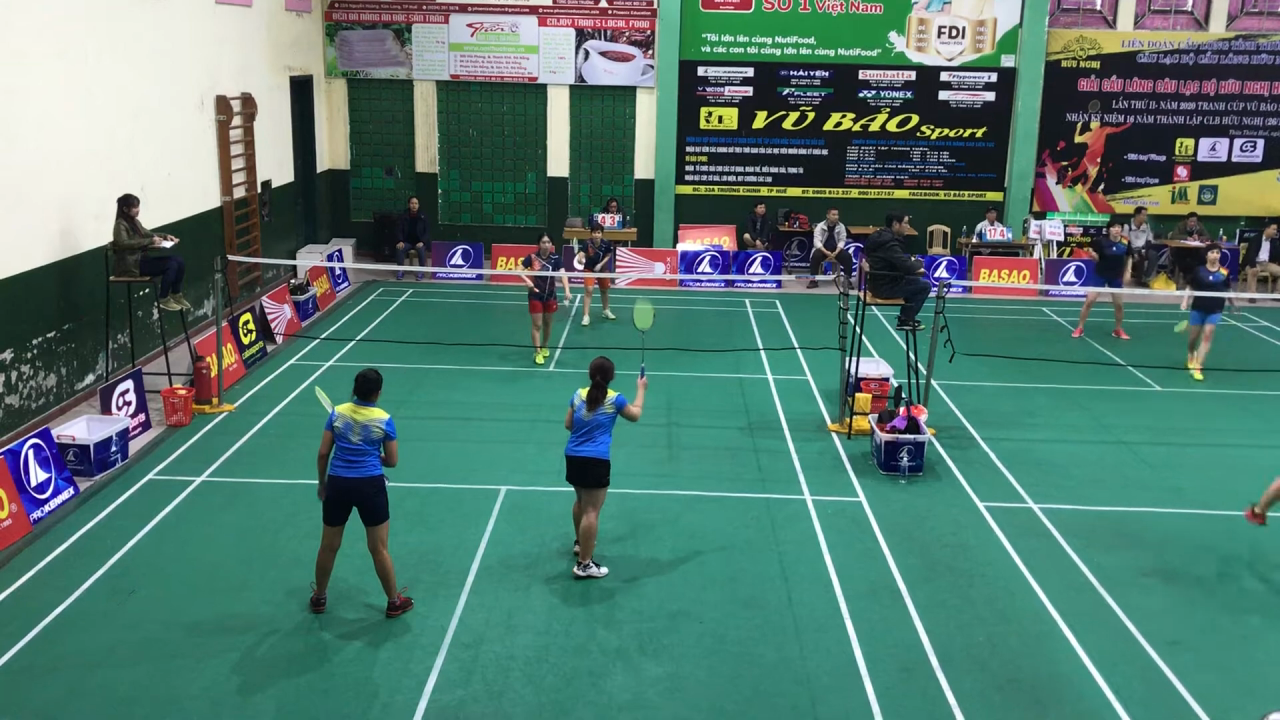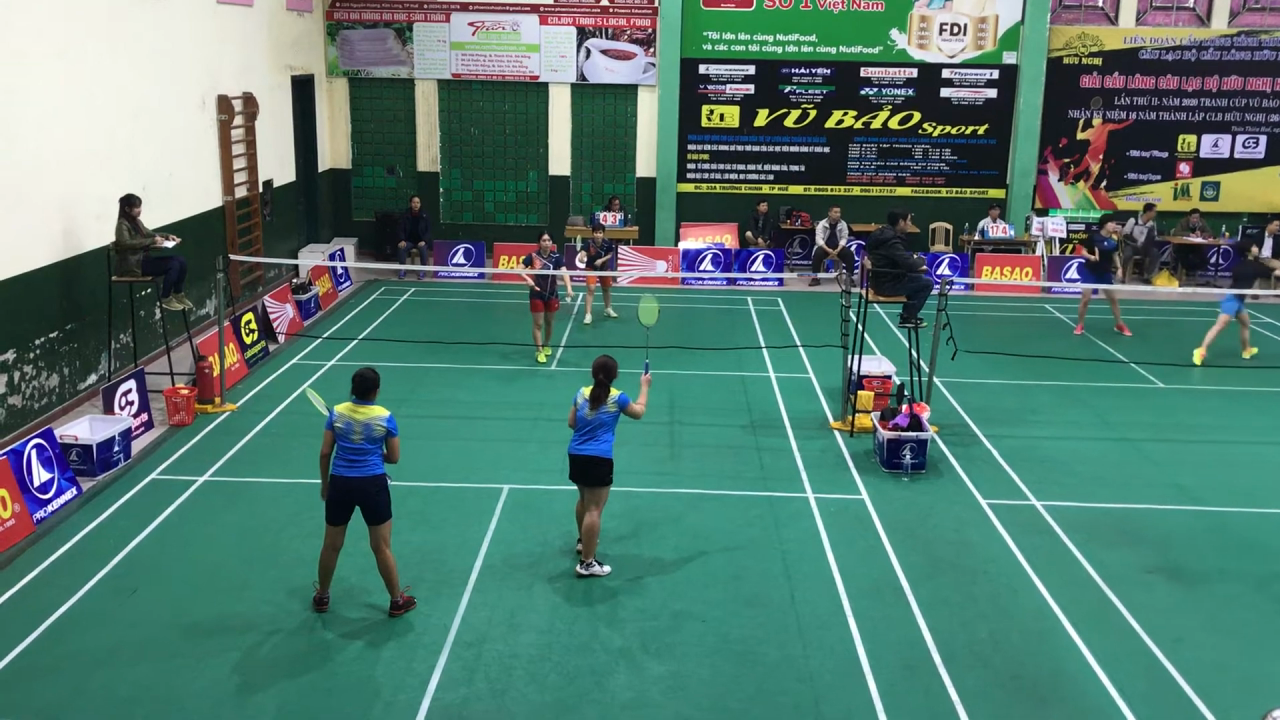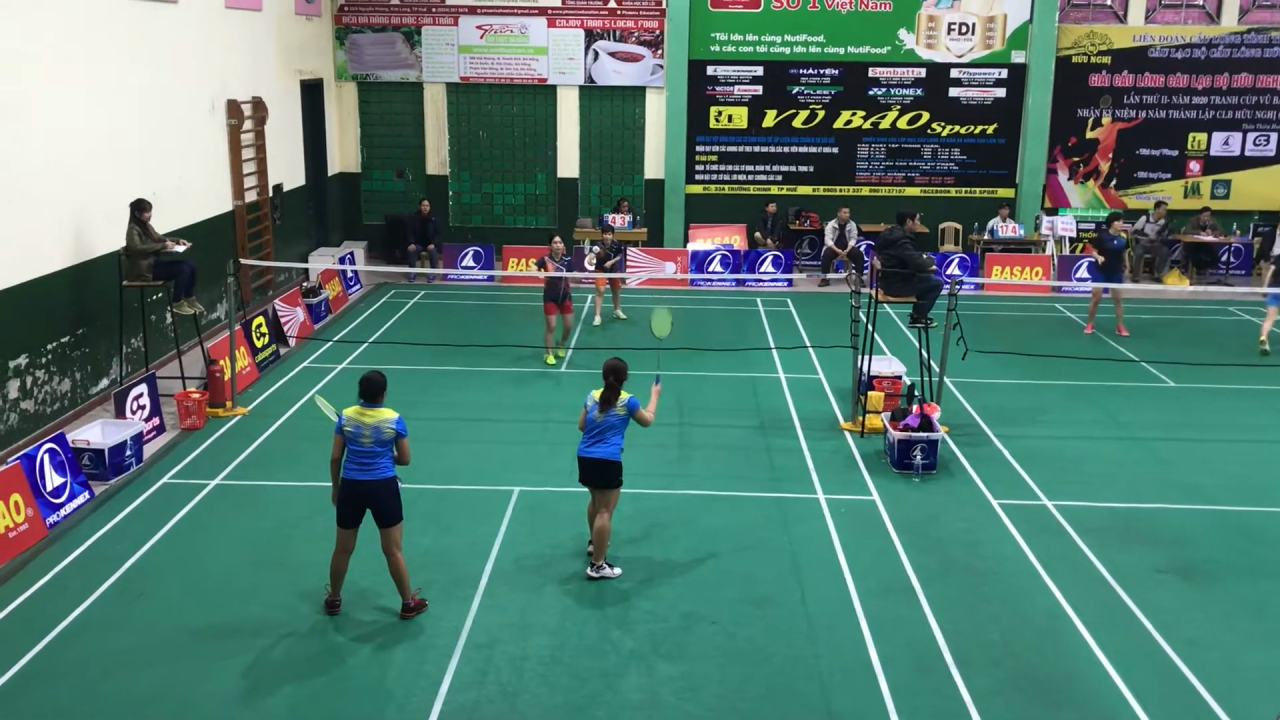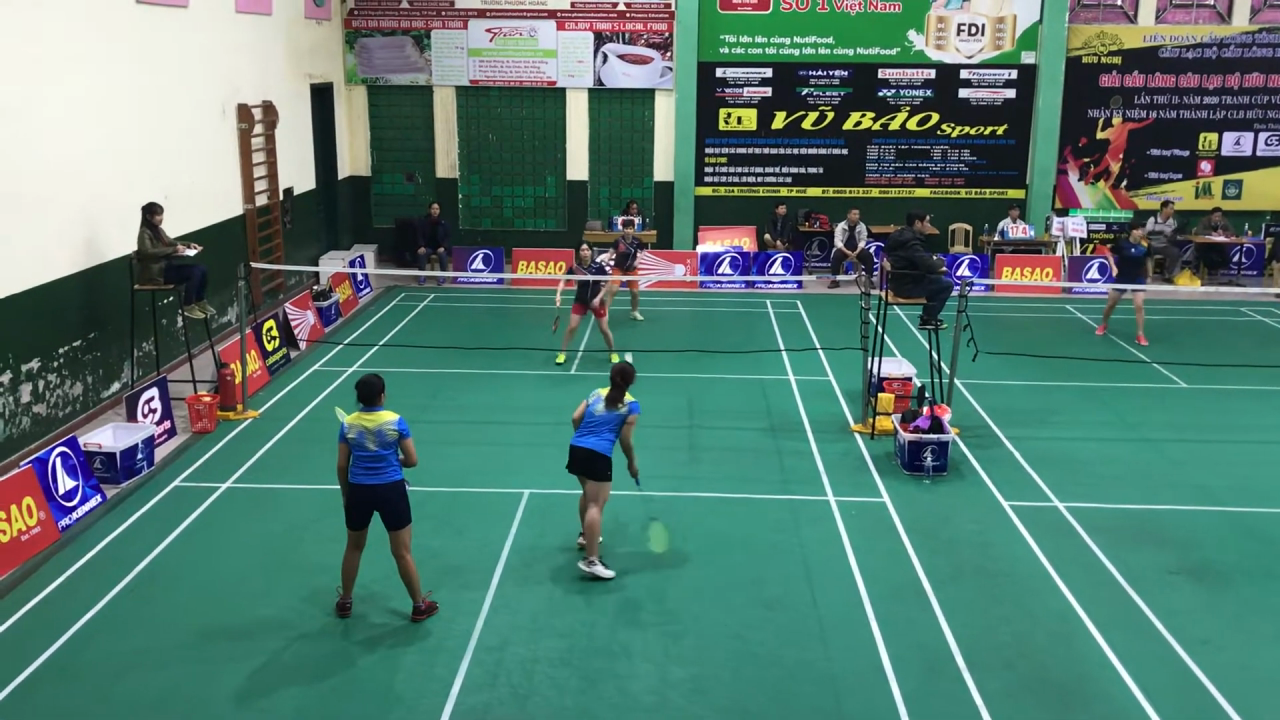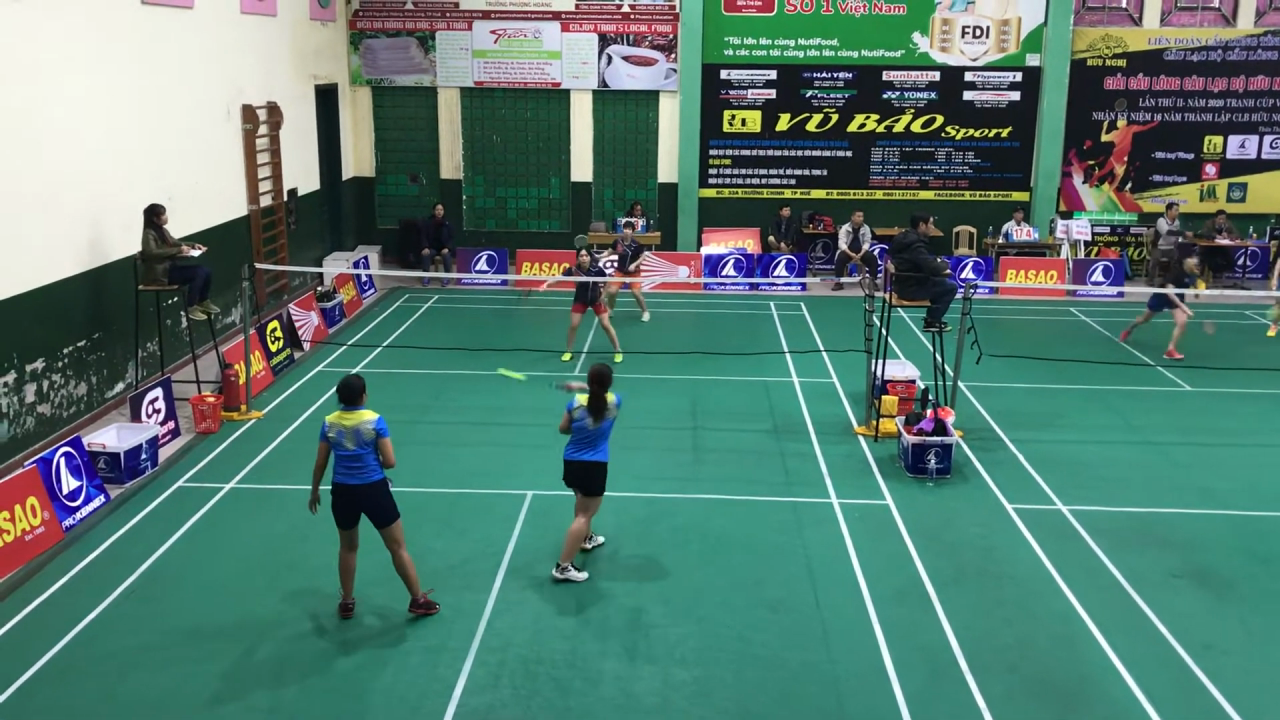
dt=0.5s
person 1, frame 1
left shoulder: (337, 413)
right shoulder: (384, 420)
left elbow: (323, 453)
right elbow: (392, 461)
left wrist: (322, 483)
left hip: (338, 485)
right hip: (370, 486)
left knee: (328, 546)
right knee: (379, 549)
left ankle: (319, 598)
right ankle: (394, 602)
person 1, frame 2
left shoulder: (337, 412)
right shoulder: (385, 417)
left elbow: (325, 453)
right elbow: (394, 457)
left wrist: (324, 483)
left hip: (340, 484)
right hip: (373, 485)
left knee: (331, 545)
right knee: (382, 548)
left ankle: (322, 596)
right ankle: (397, 601)
person 1, frame 3
left shoulder: (346, 417)
right shoulder: (394, 419)
left elbow: (335, 457)
right elbow: (405, 459)
left wrist: (335, 487)
left hip: (351, 487)
right hip: (383, 487)
left knee: (343, 549)
right knee: (393, 550)
left ankle: (333, 599)
right ankle: (408, 603)
person 1, frame 4
left shoulder: (348, 424)
right shoulder: (396, 421)
left elbow: (342, 465)
right elbow: (412, 461)
left wrist: (345, 494)
left hip: (358, 491)
right hip: (390, 490)
left knee: (353, 548)
right knee: (402, 553)
left ankle: (345, 601)
right ankle: (419, 606)
person 1, frame 5
left shoulder: (329, 423)
right shoulder: (375, 421)
left elbow: (320, 463)
right elbow: (389, 462)
left wrist: (314, 492)
left hip: (343, 491)
right hip: (373, 489)
left knee: (348, 547)
right knee: (397, 547)
left ankle: (347, 602)
right ankle: (417, 599)
person 2, frame 1
left shoulder: (578, 395)
right shoulder: (615, 399)
left elbow: (568, 424)
right elbow: (635, 415)
right wrist: (640, 390)
left hip: (573, 456)
right hip: (595, 460)
left knee: (581, 502)
right knee: (591, 511)
left ankle: (580, 542)
right ankle: (584, 564)
person 2, frame 2
left shoulder: (581, 394)
right shoulder: (617, 398)
left elbow: (571, 422)
right elbow: (639, 412)
right wrist: (644, 386)
left hip: (575, 455)
right hip: (599, 459)
left knee: (584, 501)
right knee: (594, 510)
left ankle: (583, 541)
right ankle: (587, 563)
person 2, frame 3
left shoulder: (592, 396)
right shoulder: (628, 401)
left elbow: (581, 426)
right elbow: (646, 420)
right wrist: (654, 395)
left hip: (584, 457)
right hip: (607, 461)
left knee: (596, 501)
right knee: (604, 512)
left ankle: (594, 542)
right ankle: (597, 565)
person 2, frame 4
left shoulder: (596, 394)
right shoulder: (631, 405)
left elbow: (576, 418)
right elbow: (626, 440)
right wrist: (632, 463)
left hip: (577, 448)
right hip: (598, 455)
left knee: (588, 494)
right knee: (596, 505)
left ankle: (587, 535)
right ankle: (591, 560)
person 2, frame 5
left shoulder: (576, 401)
right shoulder: (614, 402)
left elbow: (563, 428)
right wrist: (582, 387)
left hip: (571, 461)
right hip: (595, 465)
left knee: (583, 502)
right knee: (584, 515)
left ankle: (586, 538)
right ankle: (563, 566)
